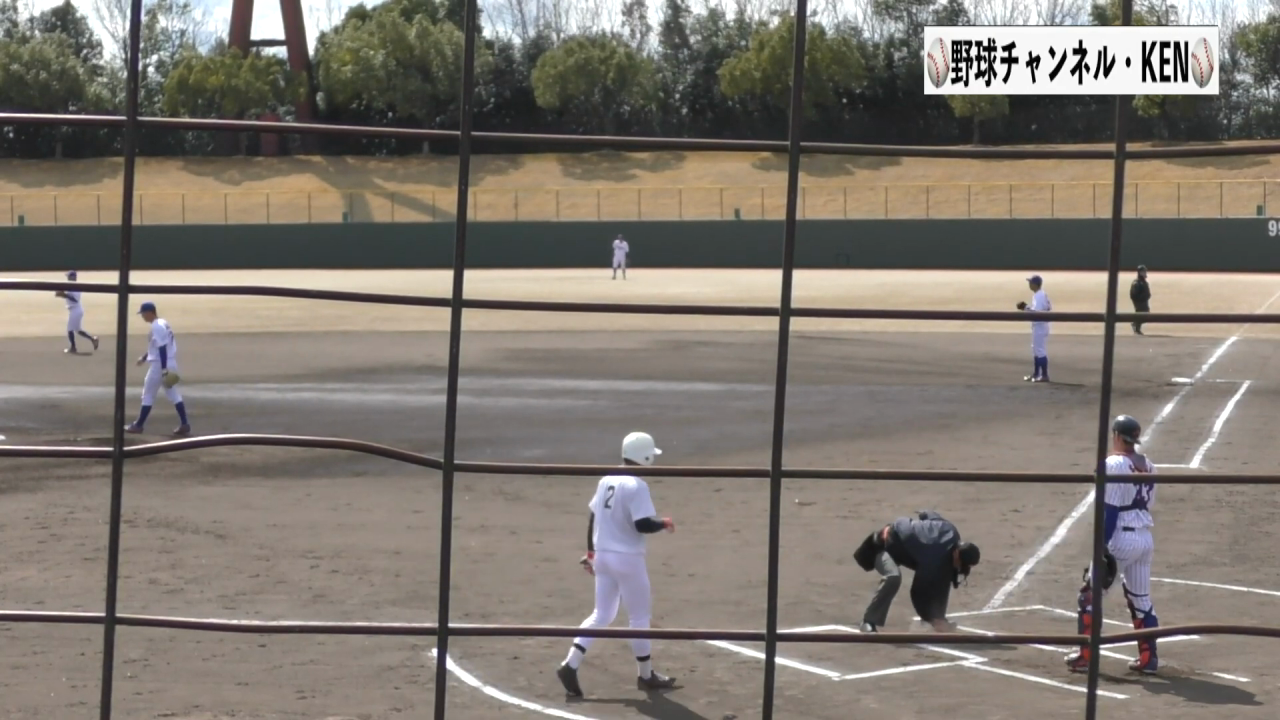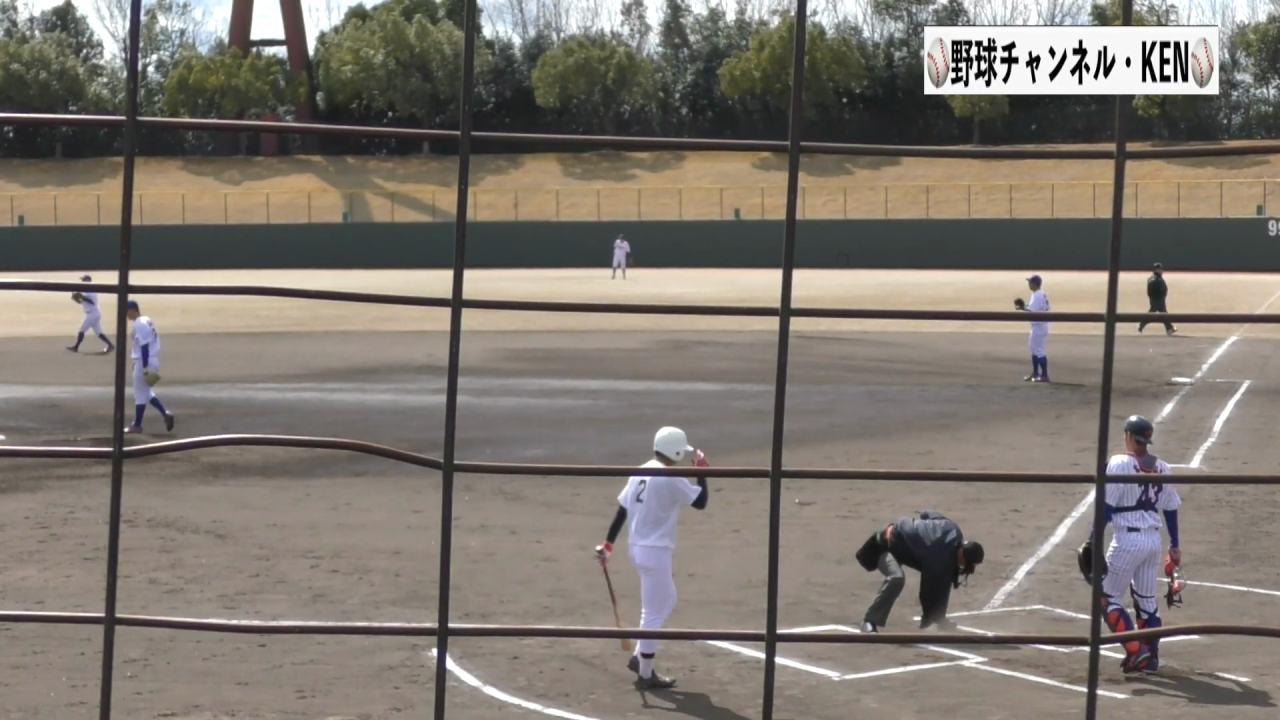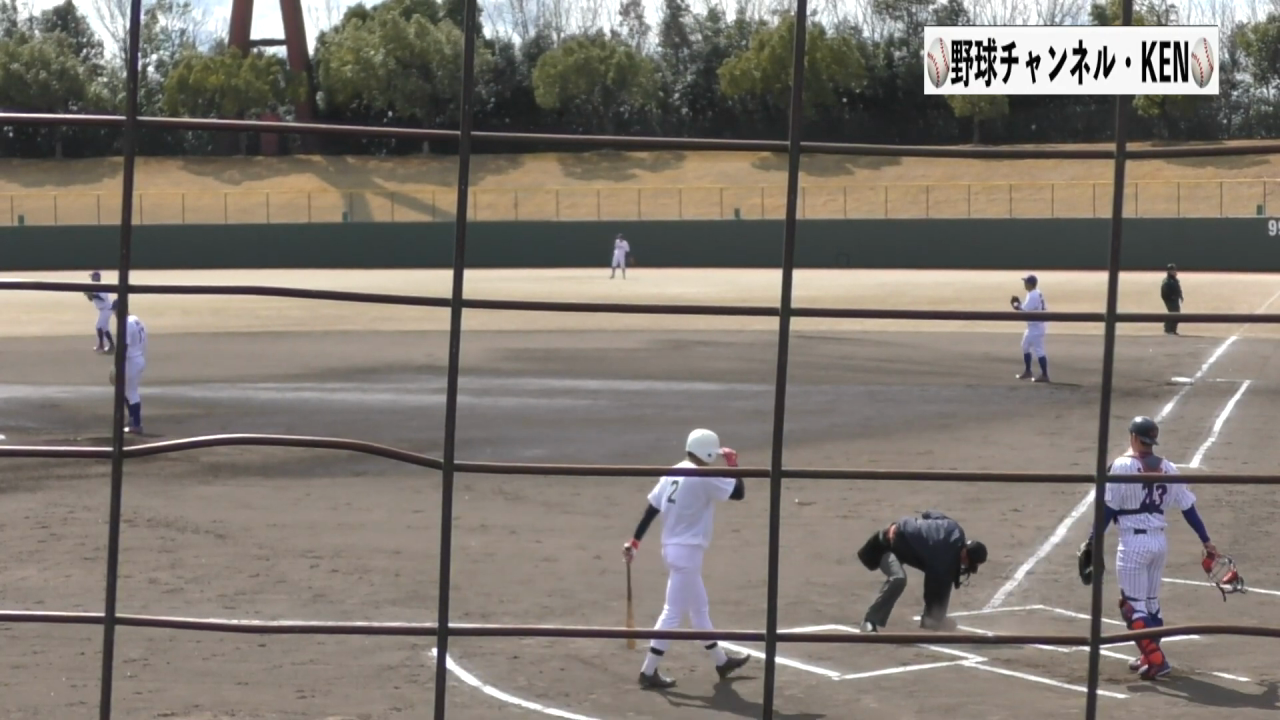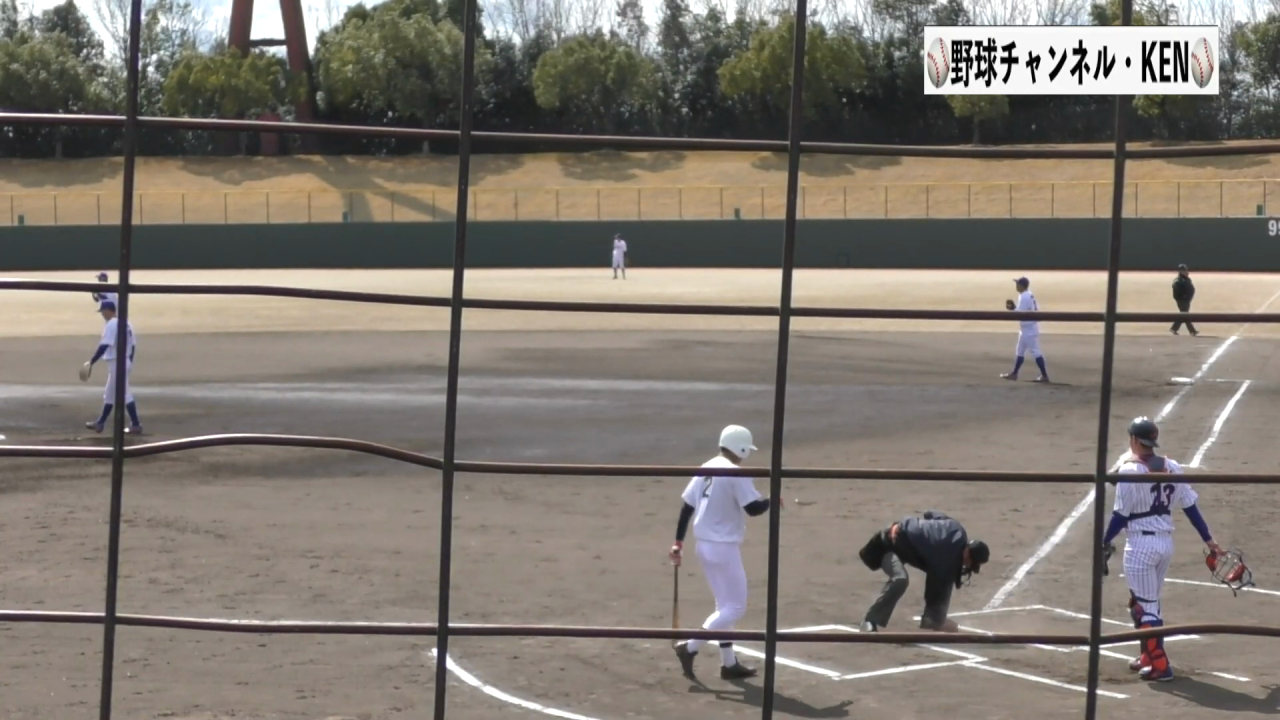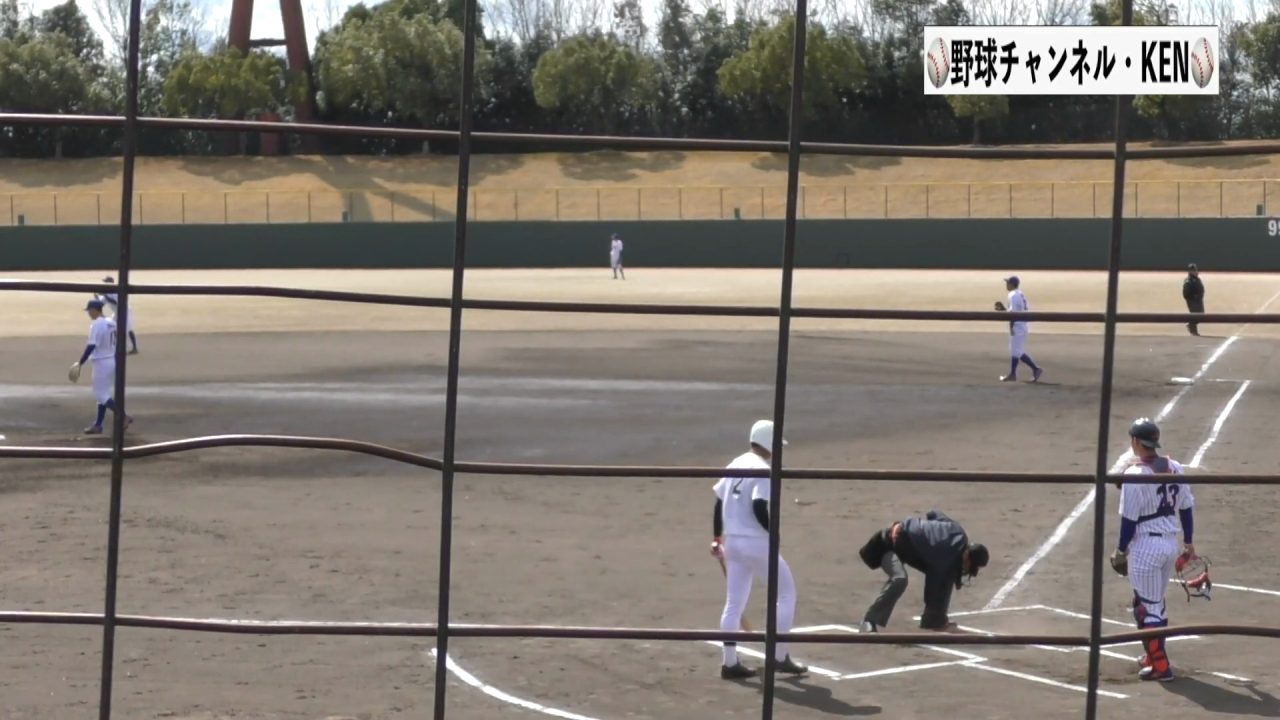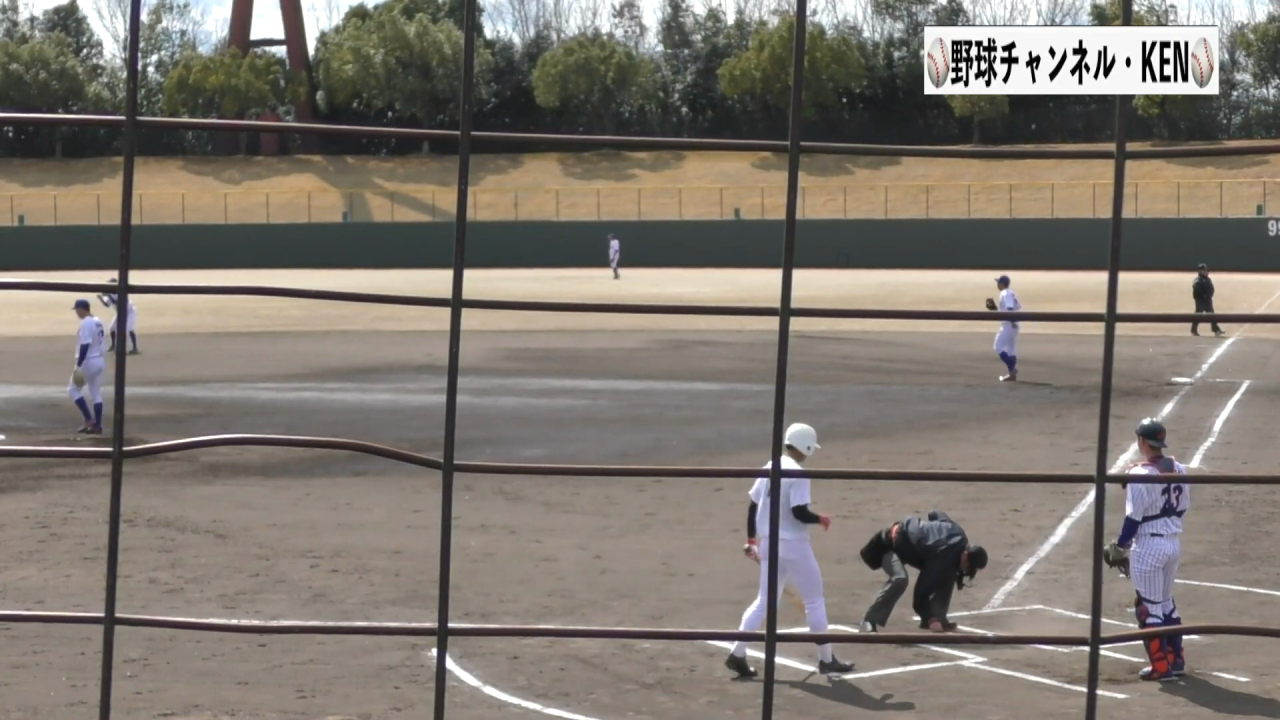
dt=0.2s
person 1, frame 1
left shoulder: (1114, 464)
right shoulder: (1148, 465)
left elbow: (1111, 508)
left wrist: (1103, 544)
left hip: (1122, 539)
right hip: (1145, 538)
left knee: (1090, 594)
right knee: (1141, 599)
left ankle: (1085, 655)
right ankle: (1148, 658)
person 1, frame 2
left shoulder: (1119, 463)
right shoulder: (1162, 467)
left elbow: (1108, 506)
right elbow: (1171, 510)
left wrist: (1093, 540)
right wrist: (1175, 545)
left hip: (1127, 540)
right hip: (1154, 539)
left knee: (1107, 597)
right knee: (1147, 599)
left ankle: (1136, 649)
right ankle: (1149, 657)
person 1, frame 3
left shoulder: (1123, 465)
right shoulder: (1168, 469)
left elbow: (1109, 508)
right elbow: (1188, 507)
left wrist: (1093, 539)
right wrist: (1206, 541)
left hip: (1133, 542)
right hip: (1159, 540)
left knee: (1132, 604)
right knee: (1150, 601)
left ankle: (1156, 660)
right ankle: (1149, 658)
person 1, frame 4
left shoulder: (1129, 470)
right shoulder: (1172, 468)
left elbow: (1120, 514)
right elbow: (1190, 506)
left wrist: (1106, 542)
right wrist: (1208, 540)
left hip: (1140, 544)
right hip: (1166, 542)
left knee: (1142, 606)
right knee: (1152, 602)
left ankle: (1160, 665)
right ankle: (1148, 658)
person 1, frame 5
left shoulder: (1135, 474)
right shoulder: (1175, 468)
left elbow: (1129, 519)
right elbow: (1186, 508)
left wrist: (1121, 550)
right wrist: (1188, 542)
left hip: (1146, 545)
right hip: (1171, 543)
left knee: (1147, 607)
right knee: (1157, 602)
left ankle: (1160, 666)
right ankle: (1154, 656)
person 1, frame 6
left shoulder: (1141, 474)
right shoulder: (1179, 469)
left elbow: (1134, 518)
right elbow: (1181, 510)
left wrist: (1119, 545)
left hip: (1148, 546)
right hip: (1173, 543)
left knee: (1149, 607)
right knee: (1166, 601)
left ankle: (1161, 666)
right ankle: (1176, 658)
person 2, frame 1
left shoulder: (607, 480)
right shoulder: (637, 485)
left elbow: (594, 516)
right elbow: (643, 525)
left wrist: (590, 551)
right wrist: (664, 523)
left hip: (603, 555)
right hip: (628, 559)
left knee: (601, 614)
right knee: (640, 616)
left ankle: (570, 665)
right ankle: (646, 675)
person 2, frame 2
left shoulder: (640, 473)
right shoulder: (670, 478)
left elbow: (622, 510)
right elbow: (701, 502)
left wrist: (608, 544)
right wrist: (702, 470)
left hip: (637, 548)
right hip: (656, 552)
left knee: (666, 602)
right knee: (653, 613)
left ankle: (640, 657)
right ankle: (647, 673)
person 2, frame 3
left shoulder: (671, 474)
right shoulder: (703, 478)
left elbow: (651, 510)
right elbow: (739, 493)
left wrist: (634, 542)
right wrist: (733, 465)
left hip: (672, 548)
right hip: (687, 551)
left knee: (699, 607)
right knee: (673, 613)
left ankle: (720, 661)
right ankle: (649, 672)
person 2, frame 4
left shoulder: (704, 470)
right shoulder: (735, 475)
left elbow: (686, 508)
right elbow: (753, 509)
left wrist: (678, 544)
right wrist: (770, 503)
left hip: (703, 545)
right hip: (723, 547)
left knee: (726, 604)
right knee: (734, 607)
left ankle: (729, 663)
right ankle: (690, 647)
person 2, frame 5
left shoulder: (734, 465)
right shoulder: (763, 470)
left elbow: (719, 503)
right elbow: (759, 507)
left wrist: (717, 539)
left hip: (733, 541)
right hip: (757, 543)
left knee: (735, 602)
right knee: (787, 594)
left ankle: (730, 662)
right ankle: (781, 657)
person 2, frame 6
left shoulder: (769, 468)
right shoulder: (797, 474)
left elbow: (754, 506)
right elbow: (800, 512)
left wrist: (752, 540)
right wrist: (820, 519)
left hip: (767, 544)
right hip: (793, 545)
left knee: (764, 600)
right knee: (814, 601)
left ankle: (738, 654)
right ankle: (826, 660)
